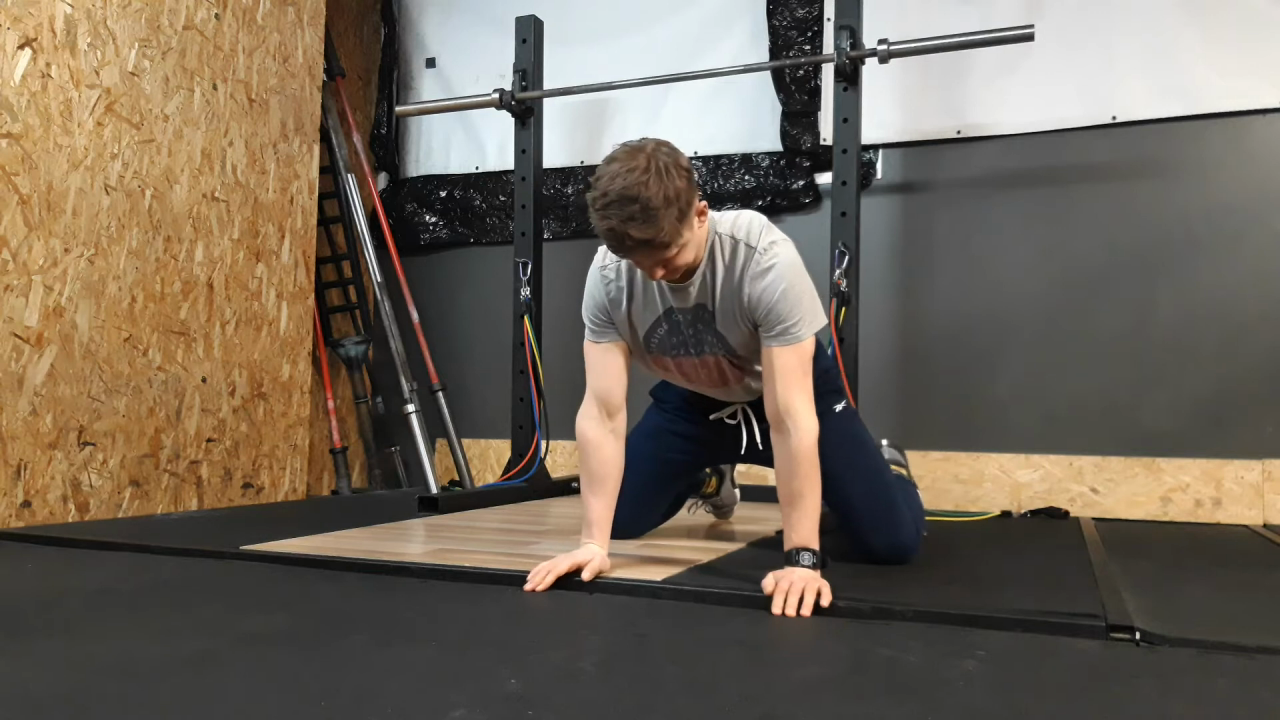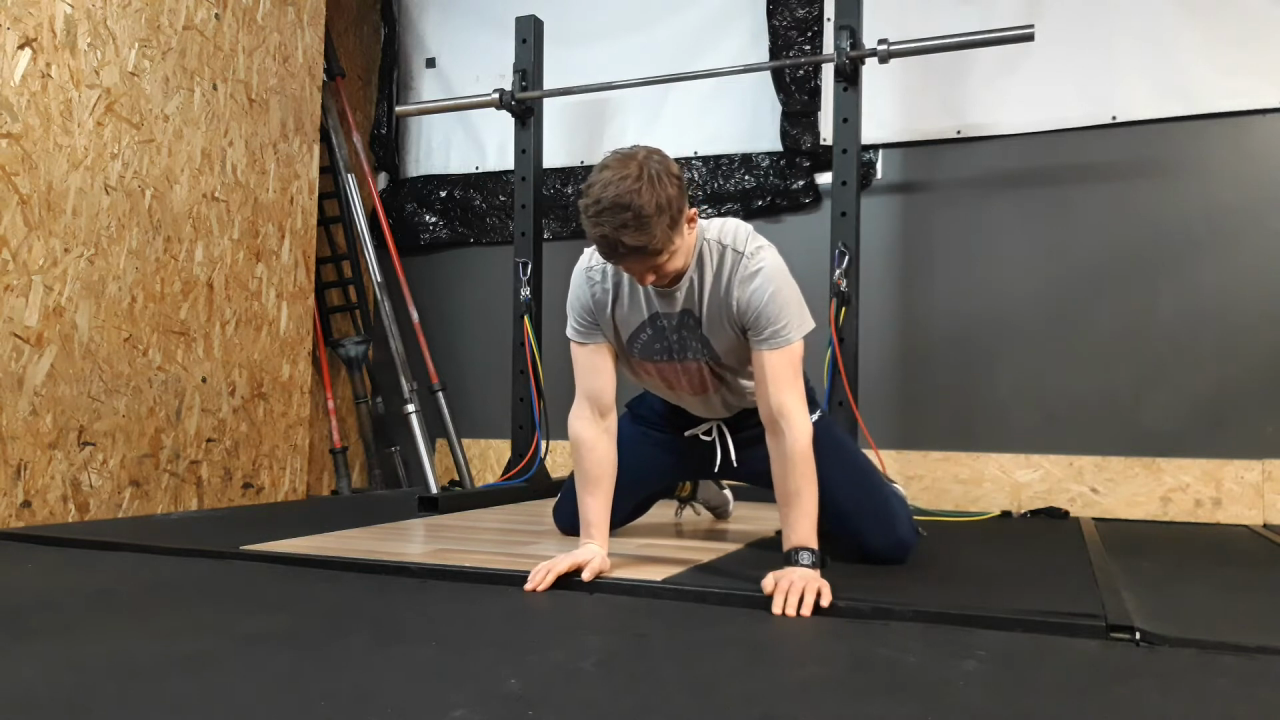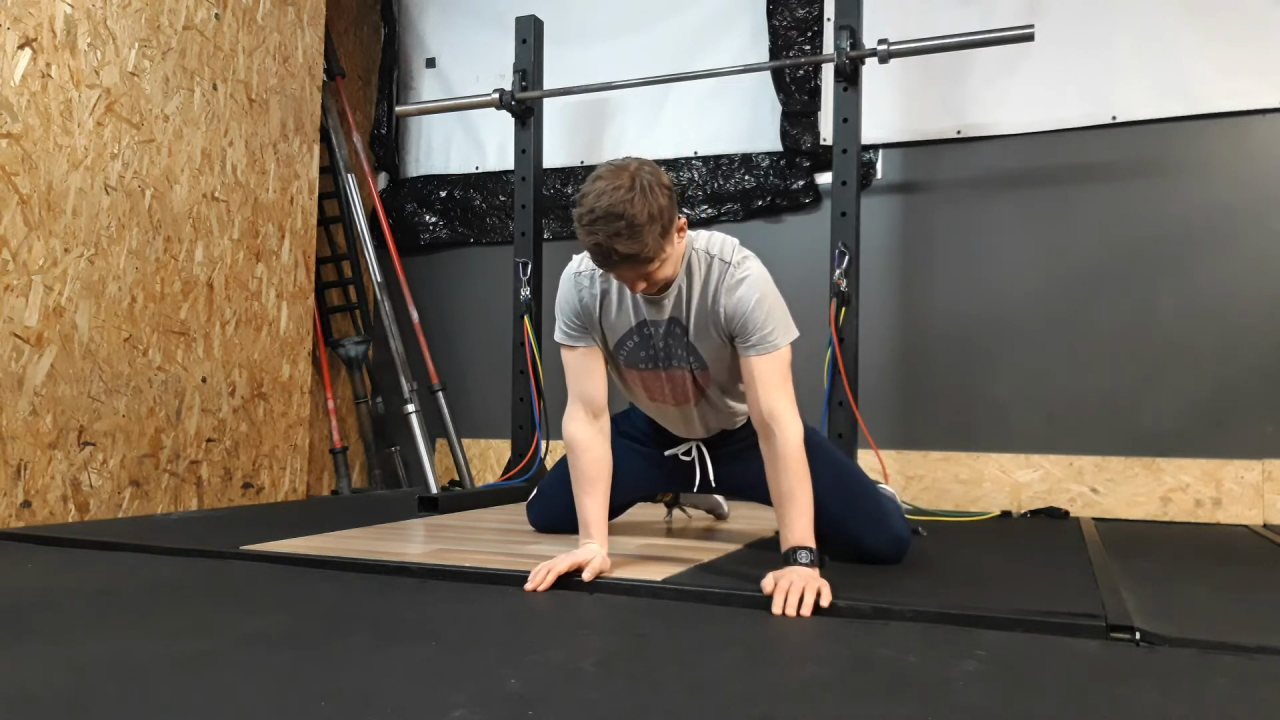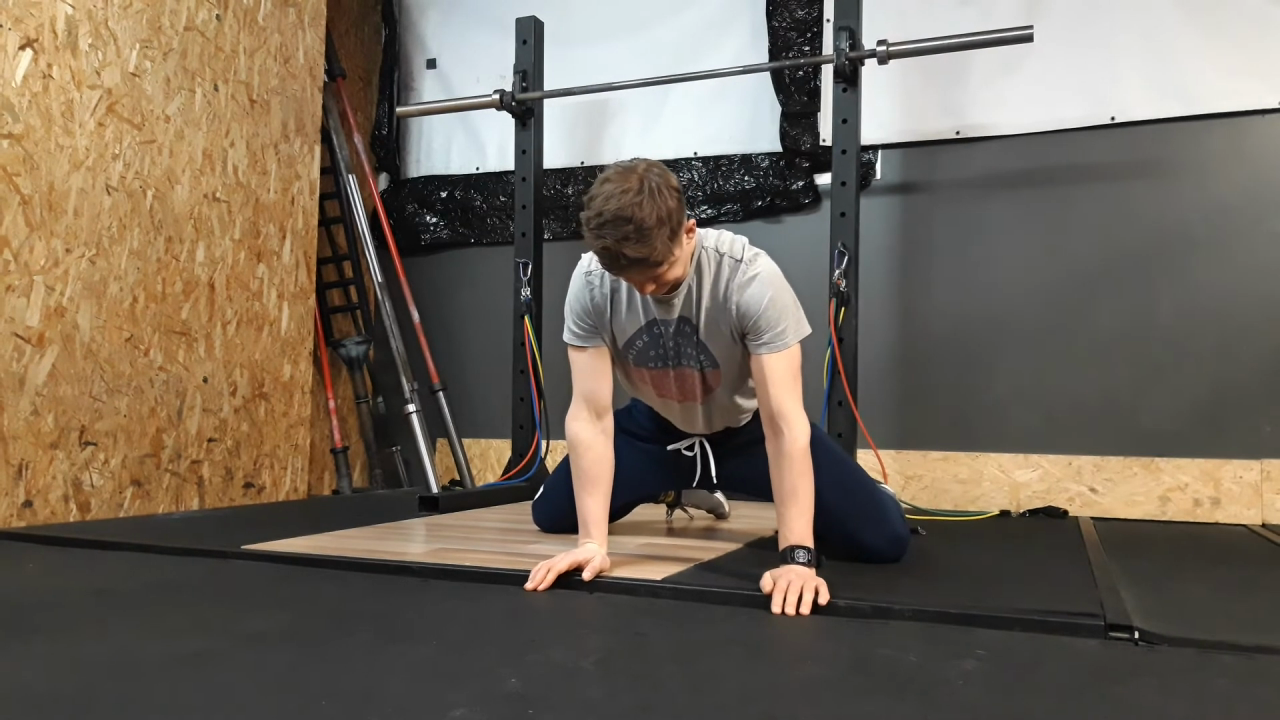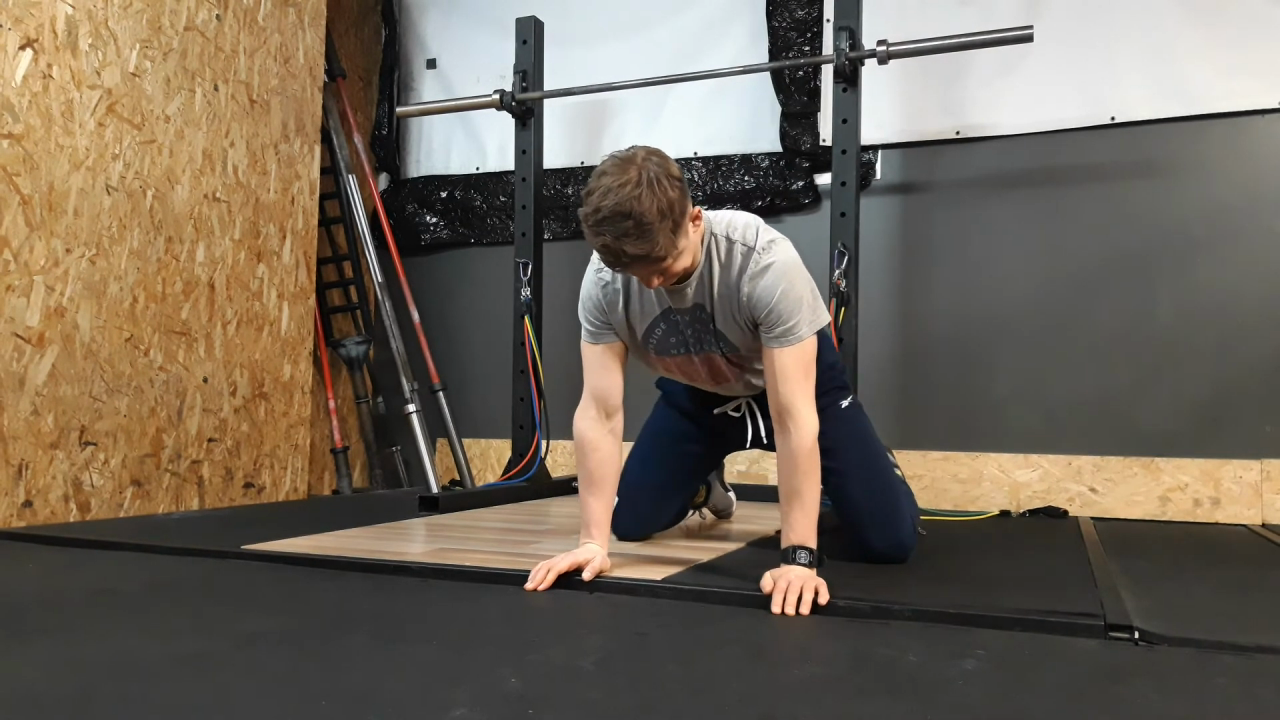
dt=1s
person 1, frame 1
left shoulder: (766, 259)
right shoulder: (608, 275)
left elbow: (789, 419)
right elbow: (602, 412)
left wrist: (802, 557)
right wrist: (593, 542)
left hip: (791, 390)
right hip: (691, 400)
left knee: (891, 541)
right knee: (619, 521)
left ankle: (887, 467)
right ankle: (708, 479)
person 1, frame 2
left shoulder: (752, 266)
right shoulder: (592, 278)
left elbow: (783, 421)
right elbow: (593, 412)
left wrist: (801, 557)
right wrist: (593, 543)
left hip: (756, 413)
right hip: (668, 415)
left knee: (888, 539)
right knee: (571, 518)
right ankle: (692, 485)
person 1, frame 3
left shoulder: (737, 277)
right shoulder: (580, 285)
left elbow: (775, 422)
right elbow: (586, 415)
left wrist: (800, 556)
right wrist: (593, 542)
left hip: (741, 431)
right hip: (653, 431)
left knee: (883, 538)
right knee: (547, 515)
right ankle: (678, 492)
person 1, frame 4
left shoulder: (750, 278)
right shoulder: (589, 283)
left elbow: (782, 421)
right elbow: (590, 414)
left wrist: (798, 555)
right wrist: (593, 542)
left hip: (747, 428)
right hip: (655, 427)
left knee: (882, 538)
right knee: (551, 515)
right ankle: (679, 490)
person 1, frame 5
left shoulder: (766, 262)
right shoulder: (603, 279)
left elbow: (793, 418)
right elbow: (600, 411)
left wrist: (799, 557)
right wrist: (593, 542)
left hip: (800, 383)
right hip: (695, 392)
left knee: (888, 542)
right knee: (632, 522)
right ankle: (704, 488)
